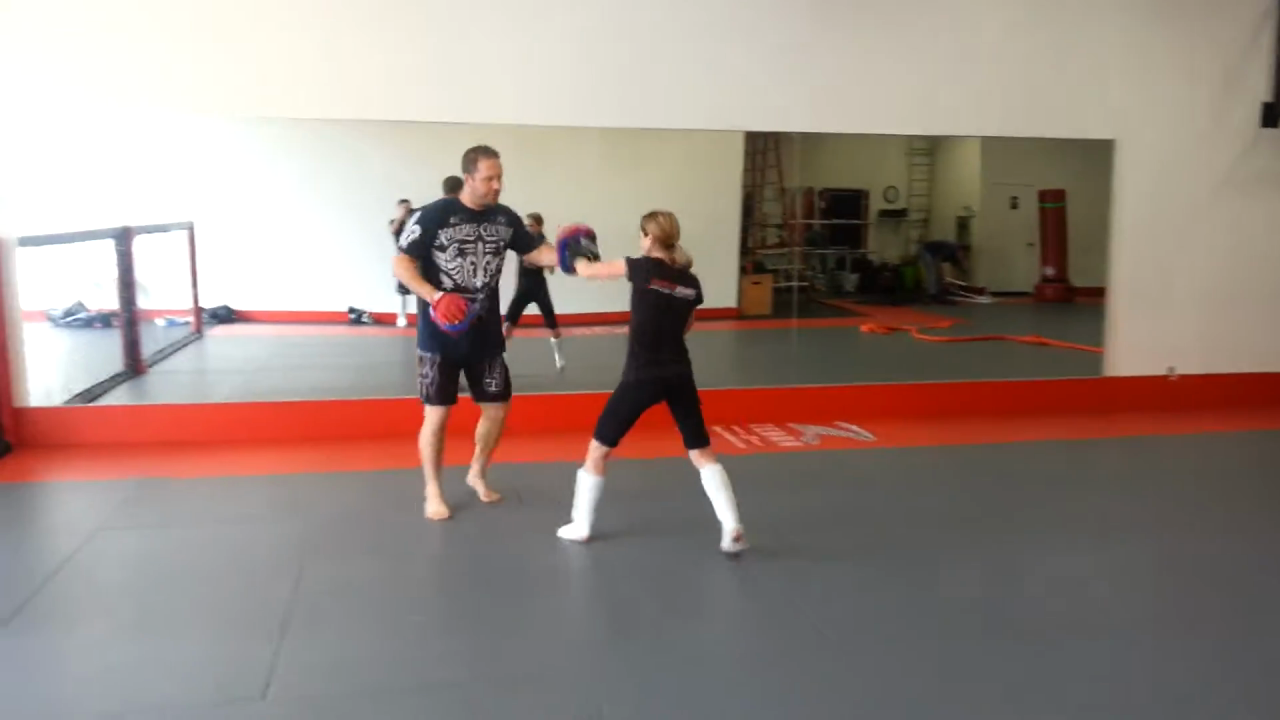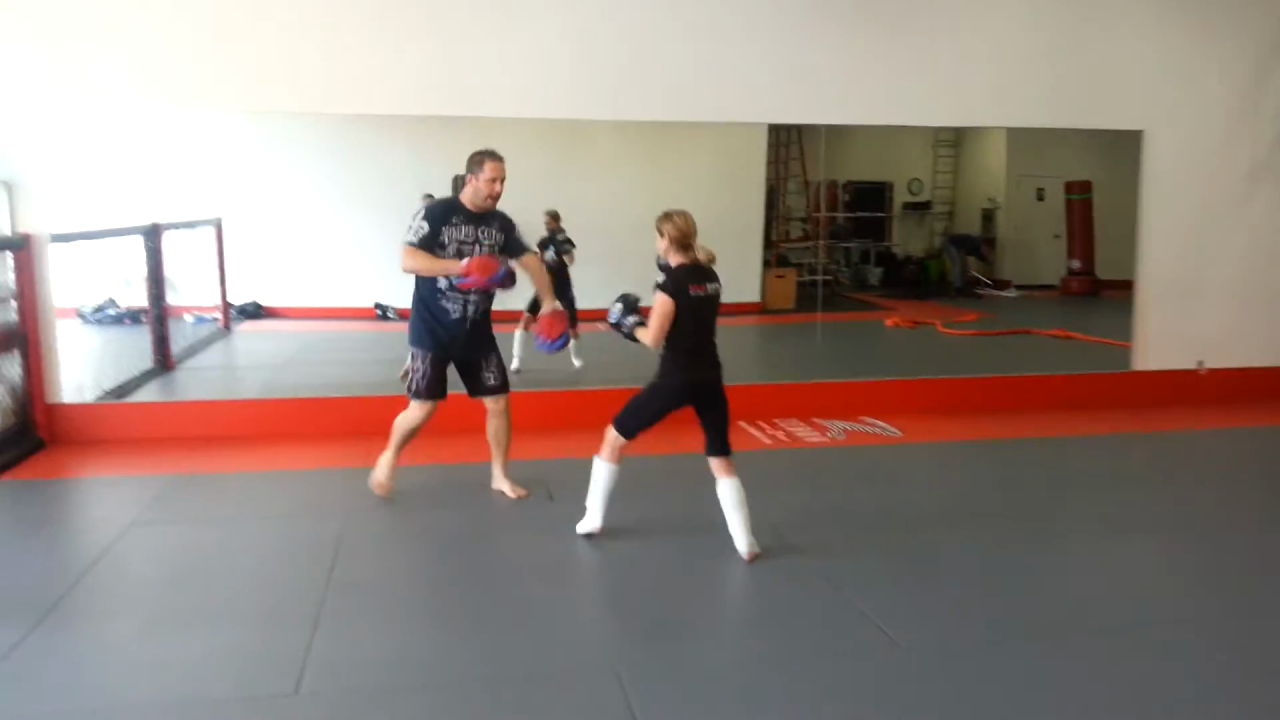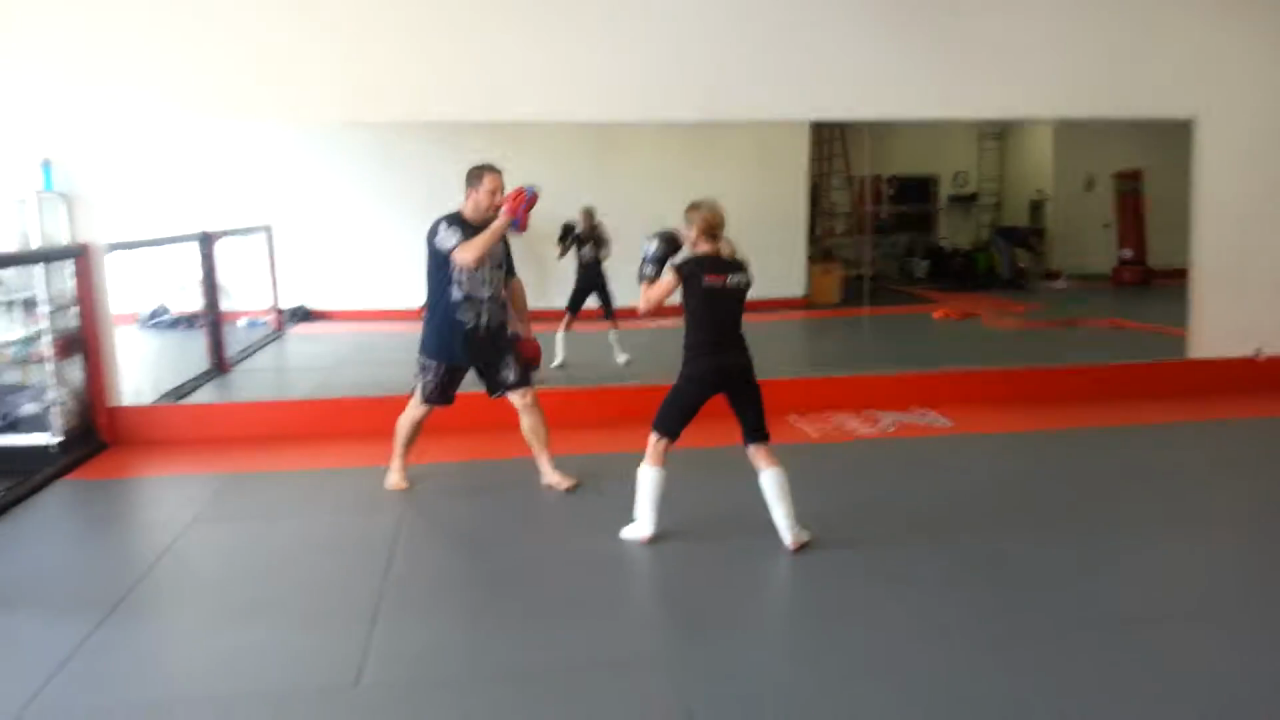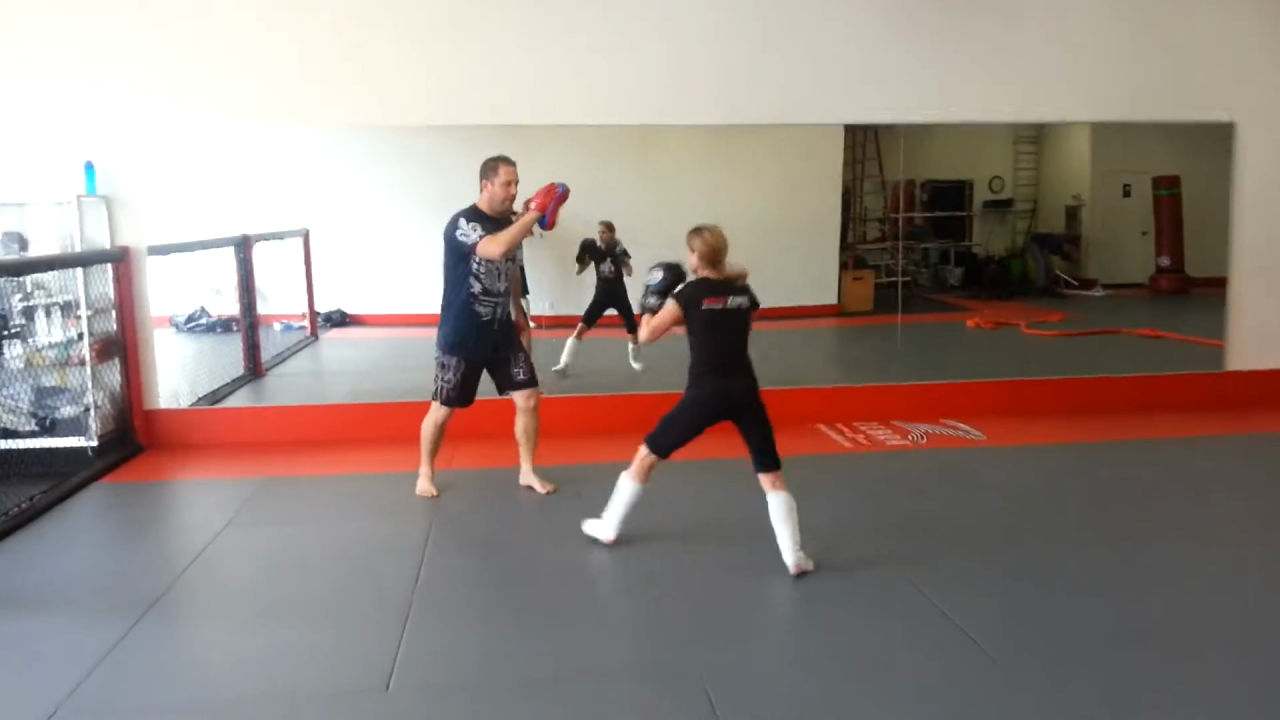
dt=0.2s
person 1, frame 1
left shoulder: (641, 268)
right shoulder: (691, 282)
left elbow: (586, 271)
left wrist: (578, 255)
left hip: (642, 377)
right hip: (679, 375)
left knee: (599, 448)
right knee: (702, 453)
left ankle: (581, 525)
right ankle: (732, 526)
person 1, frame 2
left shoulder: (672, 282)
right shoulder: (711, 277)
left elbow: (654, 339)
left wrist: (629, 323)
left hip: (675, 379)
right hip: (710, 379)
left knee: (614, 437)
right knee: (721, 462)
left ankle: (594, 518)
right ankle: (745, 541)
person 1, frame 3
left shoulder: (688, 267)
right shoulder: (738, 268)
left elbow: (645, 304)
left wrist: (651, 267)
left hip: (701, 370)
right hip: (737, 366)
left knee: (658, 442)
right knee: (761, 451)
left ankle: (644, 524)
right ankle: (791, 531)
person 1, frame 4
left shoulder: (689, 292)
right shoulder: (744, 291)
left elbow: (647, 335)
left wrist: (653, 296)
left hip: (705, 394)
right hip: (744, 392)
left knee: (645, 457)
right knee: (771, 477)
left ankle: (608, 526)
right ankle: (794, 556)
person 2, frame 1
left shoulder: (505, 218)
right shoulder: (434, 215)
left elbow: (537, 253)
right elbow: (401, 264)
right wrist: (435, 297)
left hip: (484, 332)
right hip: (440, 334)
left knee: (495, 409)
right knee: (437, 415)
left ankle: (477, 473)
right ankle: (432, 491)
person 2, frame 2
left shoulder: (500, 222)
right shoulder: (436, 214)
left elbow: (529, 260)
right elbow: (409, 260)
left wrist: (549, 301)
right wrist: (460, 267)
left hip: (477, 331)
right hip: (432, 330)
left knee: (498, 404)
right knee: (421, 410)
left ankle: (500, 475)
right ankle: (388, 460)
person 2, frame 3
left shoulder: (500, 233)
right shoulder: (445, 228)
left elbow: (509, 282)
right elbow: (470, 257)
left wrist: (522, 327)
right wrist: (503, 221)
left hip: (493, 336)
right hip: (446, 340)
left knee: (525, 399)
right knee: (421, 408)
left ankle: (548, 469)
right ankle: (396, 465)
person 2, frame 4
left shoulder: (508, 224)
right shoulder: (463, 223)
right elbow: (496, 250)
left wrist: (519, 315)
right wrist: (533, 214)
left hip: (502, 332)
right hip: (462, 337)
left knee: (528, 399)
right knee: (442, 410)
left ankle: (527, 471)
right ankle: (425, 472)
